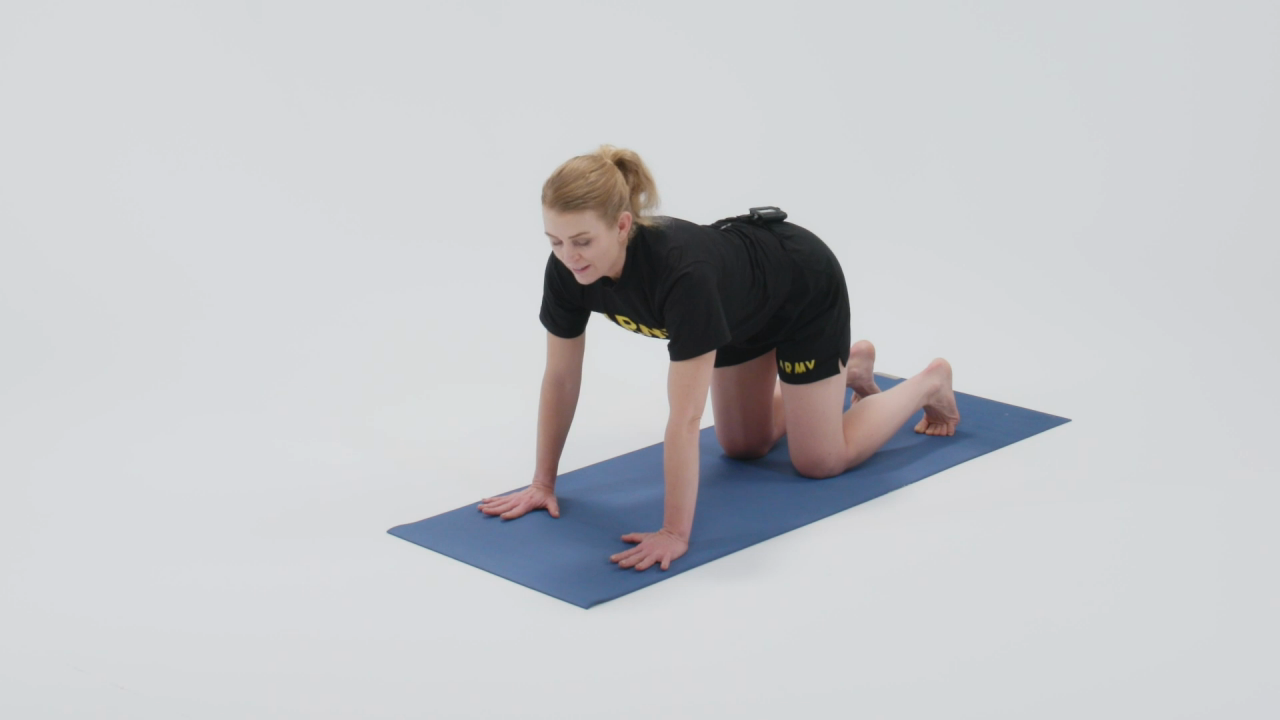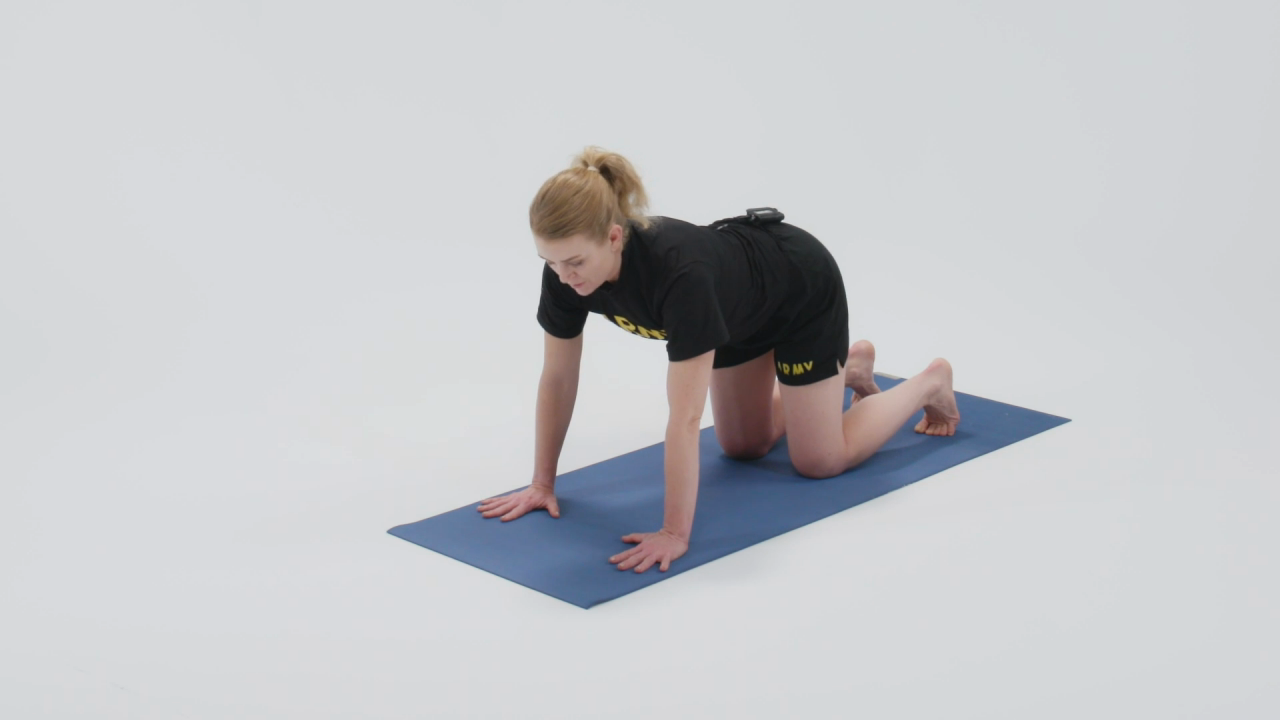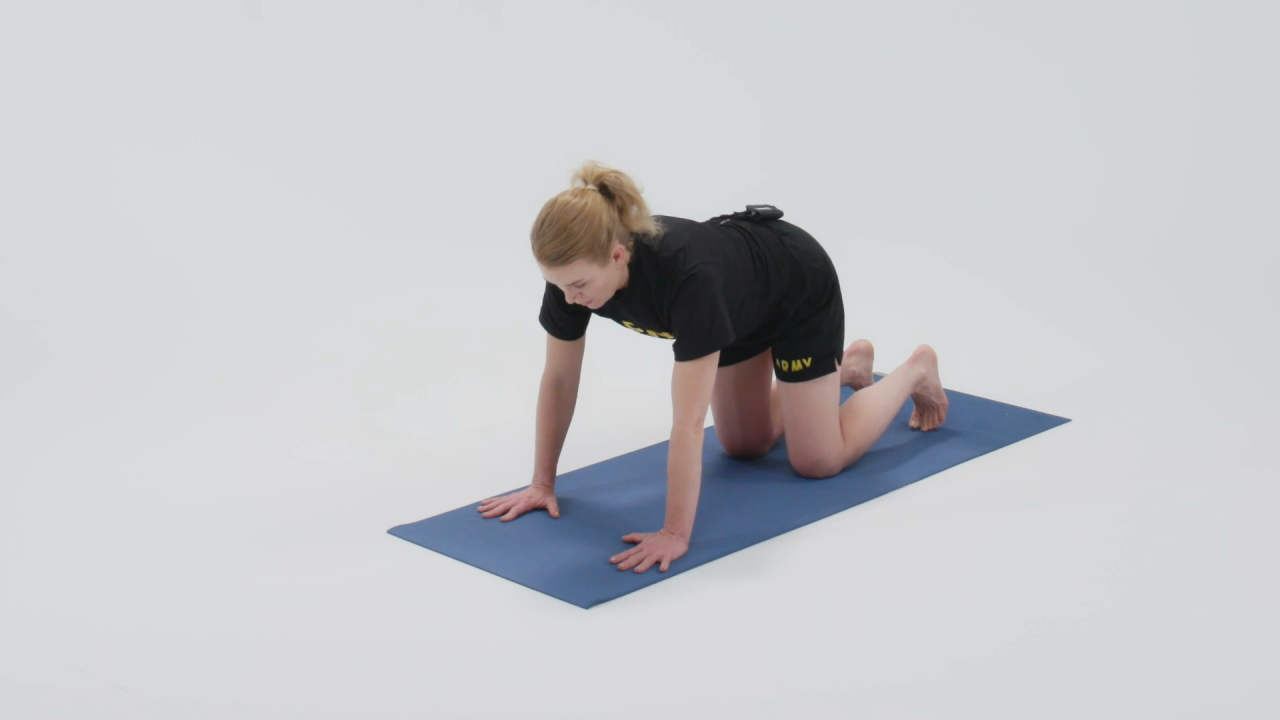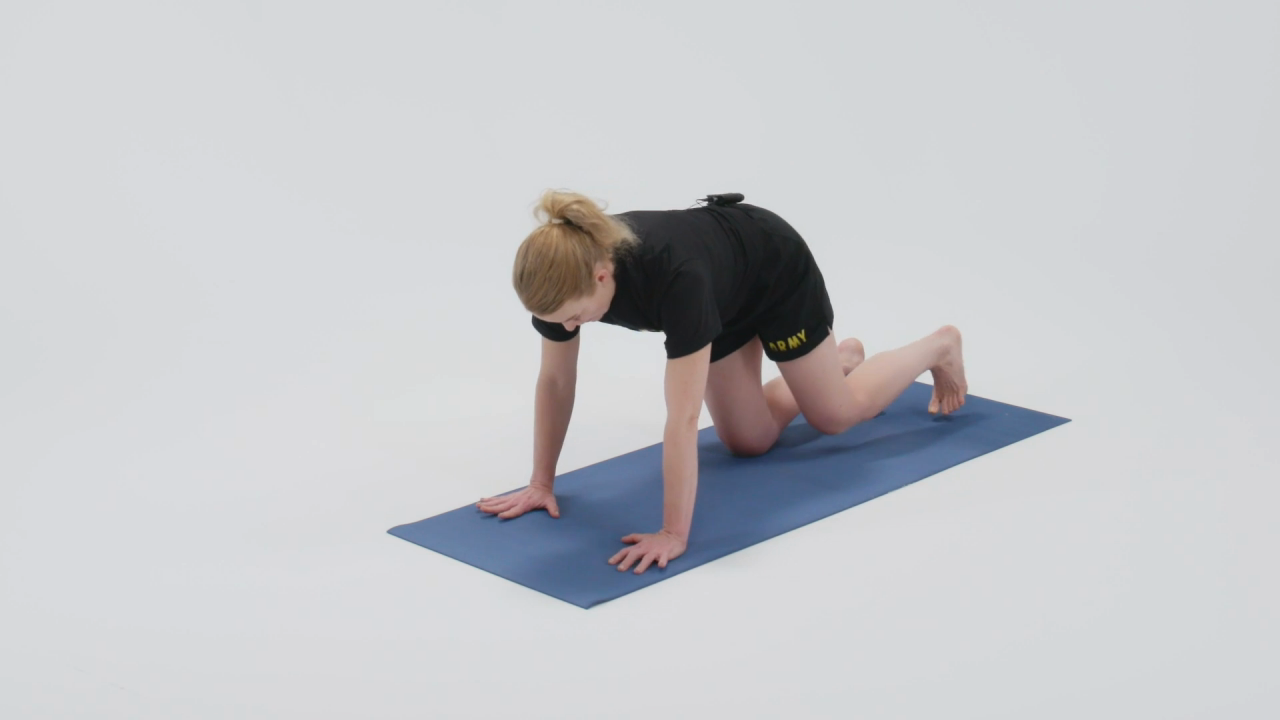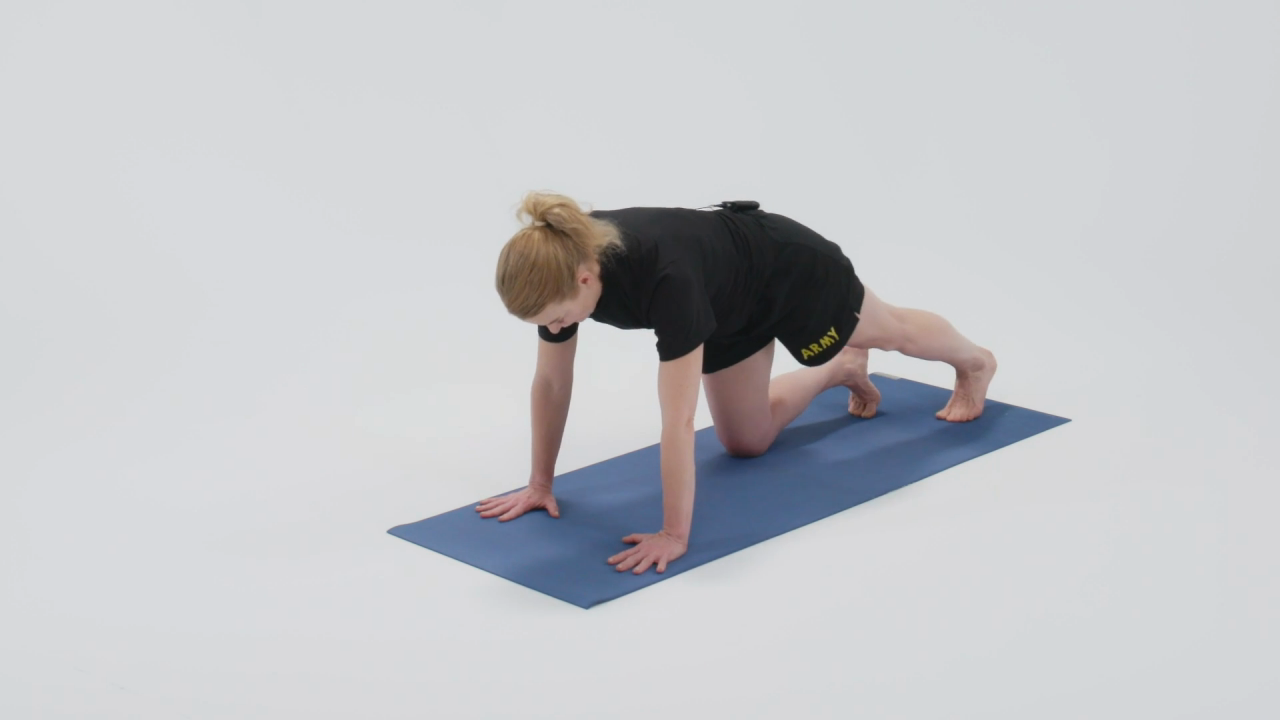
dt=1s
person 1, frame 1
left shoulder: (682, 272)
right shoulder: (568, 269)
left elbow: (684, 417)
right elbow: (560, 379)
left wrist: (675, 532)
right wrist: (542, 481)
left hip: (803, 291)
right hip: (744, 304)
left knee: (819, 460)
right knee: (744, 446)
left ankle: (930, 382)
right ankle: (850, 366)
person 1, frame 2
left shoulder: (679, 272)
right shoulder: (566, 269)
left elbow: (684, 417)
right elbow: (557, 380)
left wrist: (675, 532)
right wrist: (542, 482)
left hip: (802, 291)
right hip: (742, 303)
left knee: (818, 459)
right knee: (744, 446)
left ankle: (930, 382)
right ankle: (848, 366)
person 1, frame 3
left shoulder: (687, 276)
right shoulder: (575, 266)
left elbow: (689, 421)
right elbow: (559, 379)
left wrist: (676, 534)
right wrist: (542, 482)
left hip: (799, 291)
right hip: (743, 300)
left knee: (817, 460)
right knee: (745, 446)
left ankle: (915, 371)
right ankle: (847, 365)
person 1, frame 4
left shoulder: (675, 275)
right shoulder: (564, 270)
left elbow: (683, 417)
right elbow: (555, 381)
left wrist: (674, 533)
right wrist: (541, 482)
left hip: (776, 271)
right hip: (726, 292)
left knee: (833, 415)
right knee: (748, 441)
left ankle: (938, 346)
right ankle: (840, 360)
person 1, frame 5
left shoulder: (665, 277)
right shoulder: (559, 266)
left elbow: (678, 420)
right elbow: (551, 382)
left wrist: (675, 535)
right wrist: (540, 483)
left hip: (791, 271)
right hip: (732, 304)
left knee: (890, 331)
right knee: (746, 442)
left ankle: (974, 362)
right ankle: (842, 368)
